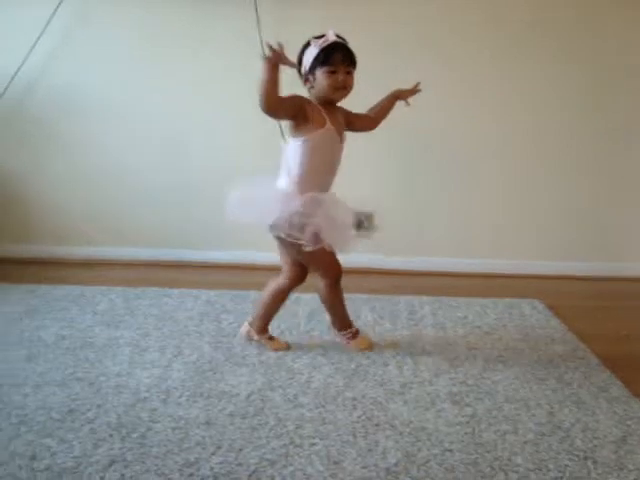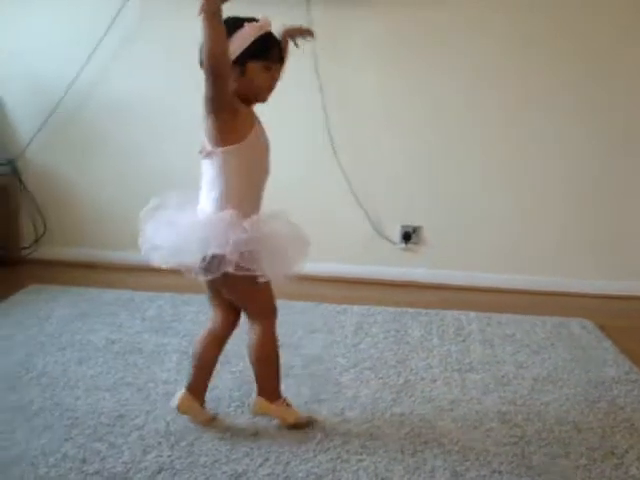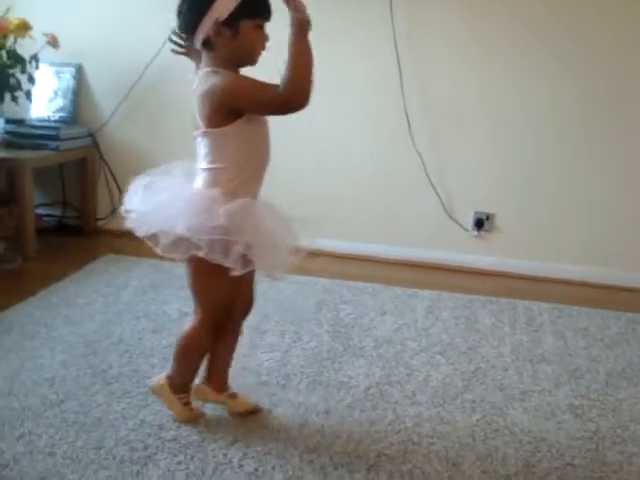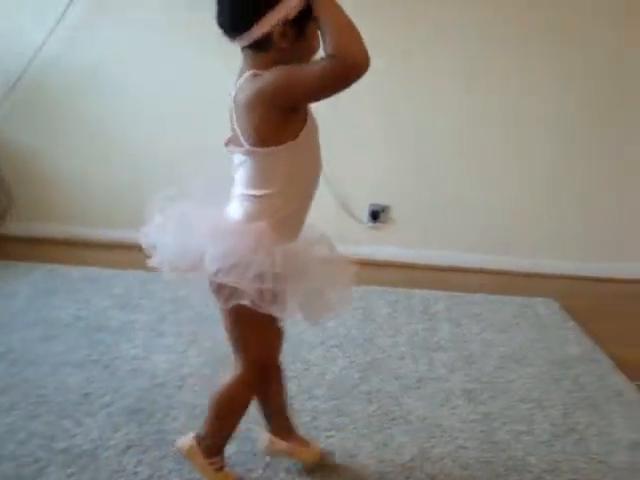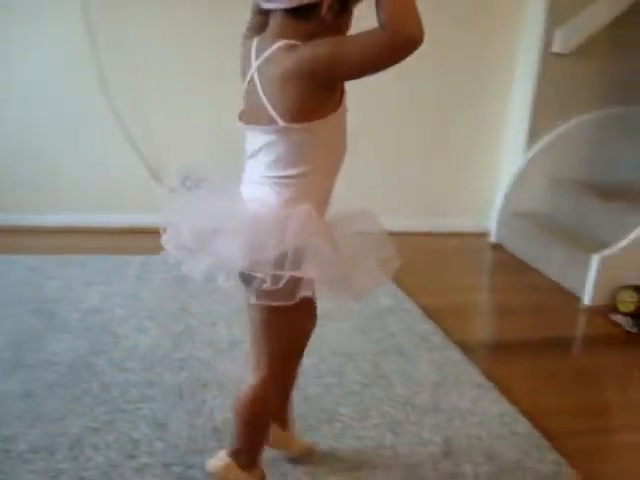
dt=1s
person 1, frame 1
left shoulder: (337, 114)
right shoulder: (302, 108)
left elbow: (368, 121)
right elbow: (269, 105)
left wrist: (395, 95)
right wrist: (272, 67)
left hip: (304, 208)
right hip: (293, 210)
left knee: (293, 275)
right knee: (330, 272)
left ankle: (256, 328)
right ankle: (346, 330)
person 1, frame 2
left shoulder: (240, 109)
right shoulder: (223, 108)
left elbow: (265, 82)
right elbow: (214, 66)
left wrist: (283, 40)
left hip: (218, 235)
right hip: (226, 238)
left knee: (226, 317)
right knee: (264, 315)
left ankle: (192, 395)
right ankle: (270, 397)
person 1, frame 3
left shoulder: (218, 78)
right shoulder: (223, 86)
right elbow: (294, 97)
left wrist: (201, 57)
left hip: (229, 215)
right hip: (211, 219)
left knee: (239, 307)
right knee: (211, 315)
left ankle: (216, 385)
right ankle: (176, 385)
person 1, frame 4
left shoulder: (259, 79)
right shoulder: (271, 89)
right elbow: (352, 61)
left hip: (256, 243)
right hip: (250, 252)
left knee: (262, 352)
right knee: (255, 363)
left ankle: (283, 433)
person 1, frame 5
left shoulder: (257, 45)
right shoulder: (309, 64)
left hip: (263, 220)
right hip: (283, 234)
left knee: (287, 339)
right knee: (272, 362)
left ankle: (277, 424)
